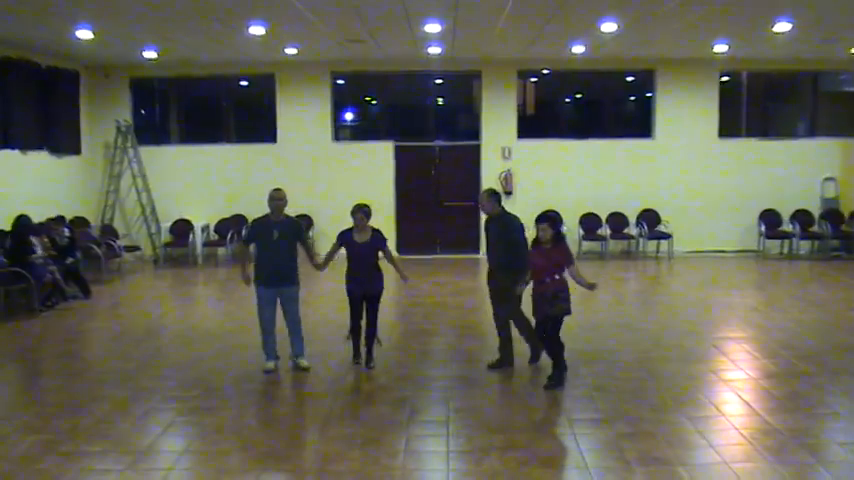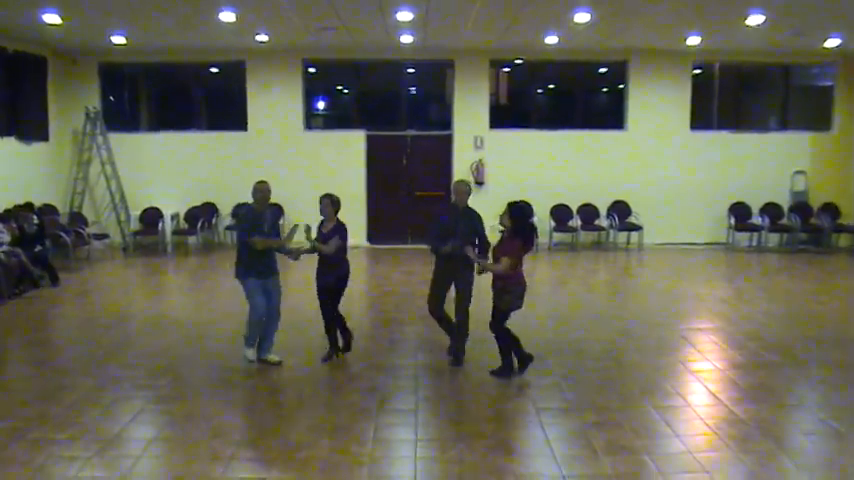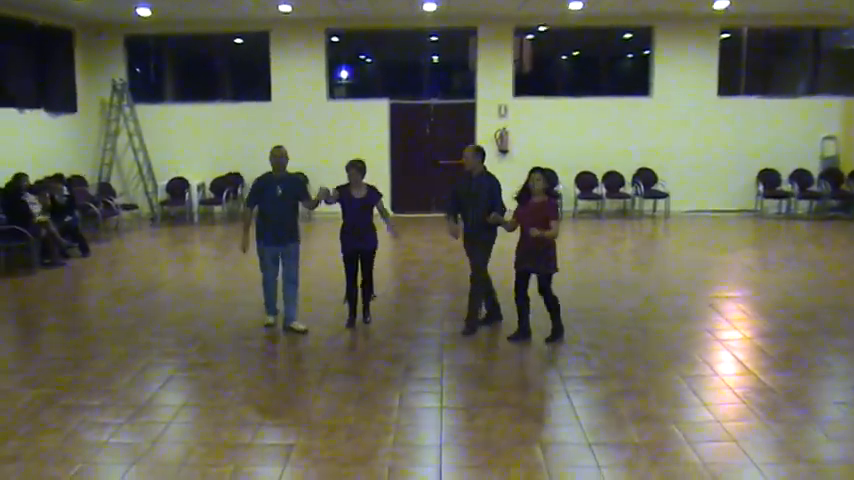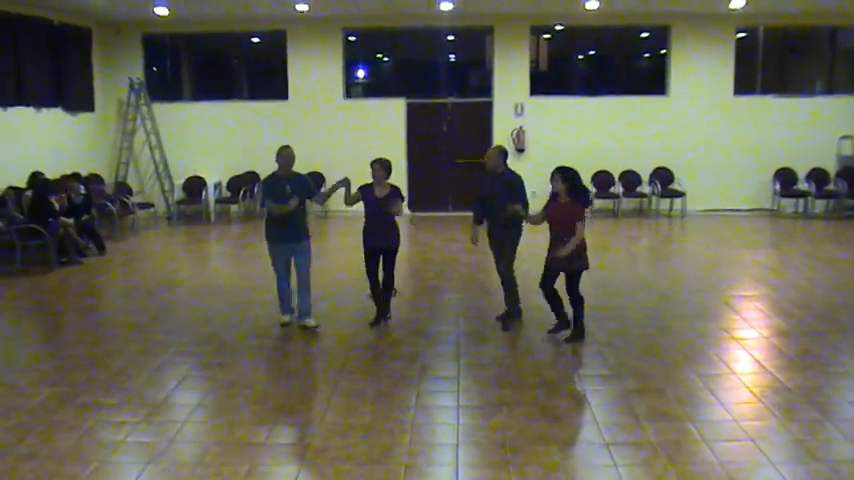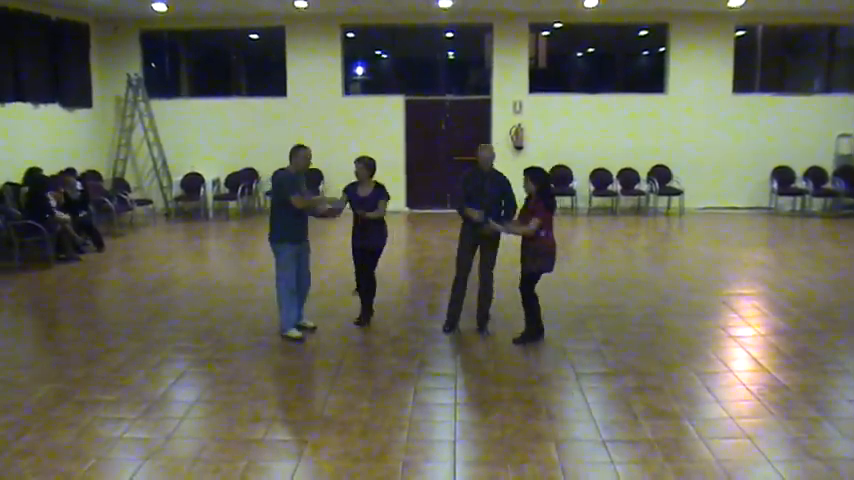
dt=1s
person 1, frame 1
left shoulder: (294, 225)
right shoulder: (258, 224)
left elbow: (306, 244)
right elbow: (244, 246)
left wrist: (314, 262)
right wrist: (244, 270)
left hip: (289, 280)
right hip: (264, 281)
left knee: (293, 319)
right knee: (267, 321)
left ankle: (298, 356)
right ankle: (271, 357)
person 1, frame 2
left shoulder: (272, 216)
right shoulder: (246, 217)
right elbow: (259, 244)
left wrist: (289, 252)
right wrist: (284, 241)
left hip: (270, 273)
right hip: (249, 273)
left knee: (274, 312)
right knee: (259, 309)
left ankle: (265, 351)
right ankle: (250, 344)
person 1, frame 3
left shoulder: (296, 181)
right shoulder: (261, 182)
left elbow: (308, 205)
right elbow: (249, 209)
left wrist: (318, 199)
right wrist: (246, 235)
left hip: (290, 239)
right hip: (267, 239)
left knee: (291, 279)
right knee: (269, 278)
left ankle: (290, 320)
right ankle: (271, 313)
person 1, frame 4
left shoulder: (301, 180)
right shoulder: (269, 182)
left elbow: (318, 199)
right elbow: (269, 207)
left wrist: (334, 188)
right wrist: (287, 207)
left hip: (301, 236)
right hip: (278, 238)
left knee: (304, 276)
right knee: (282, 277)
left ankle: (304, 316)
right ankle: (287, 312)
person 1, frame 5
left shoulder: (299, 179)
right shoulder: (283, 179)
left elbow: (308, 206)
right elbow: (299, 203)
left wrist: (324, 211)
right wrist: (324, 200)
left hip: (299, 239)
right hip: (284, 240)
left knee: (303, 281)
right knee: (287, 283)
left ankle: (297, 318)
right ankle: (287, 327)
person 2, frame 1
left shoulder: (512, 223)
right shoulder: (490, 222)
left elbow: (522, 252)
left wrist: (523, 278)
right wrist: (490, 273)
left hip: (511, 274)
right hip: (495, 274)
left knee: (514, 314)
right knee: (499, 315)
left ankle: (535, 347)
right ankle: (505, 357)
person 2, frame 2
left shoulder: (474, 217)
right shoulder: (444, 214)
left elbow: (483, 243)
right elbow: (435, 240)
left wrist: (482, 260)
right wrist: (443, 248)
left hip: (464, 268)
right hip: (443, 265)
left knee: (462, 309)
right knee: (434, 306)
left ankle: (458, 352)
right ankle: (455, 336)
person 2, frame 3
left shoulder: (491, 182)
right shoulder: (464, 180)
left elbow: (499, 208)
right elbow: (454, 204)
left wrist: (496, 217)
right wrist: (451, 221)
left hip: (485, 234)
right hip: (469, 232)
left knee: (477, 275)
right knee: (480, 274)
left ankle: (472, 321)
right ankle: (494, 312)
person 2, frame 4
left shoulder: (514, 180)
right shoulder: (489, 180)
left elbow: (523, 206)
right elbow: (480, 204)
left wrist: (517, 210)
right wrist: (475, 227)
left hip: (510, 231)
right hip: (494, 229)
left knee: (506, 270)
right knee: (502, 270)
left ankle: (513, 308)
right ankle: (512, 310)
person 2, frame 5
left shoulder: (500, 180)
right shoulder: (469, 178)
left elbow: (510, 206)
right elbow: (460, 204)
left wrist: (498, 224)
right wrist: (469, 212)
left hip: (490, 232)
right hip: (469, 229)
left knee: (486, 275)
right knee: (461, 273)
left ankle: (482, 320)
right ankle: (452, 319)
person 3, frame 1
left shoulder: (562, 249)
right shoulder: (535, 246)
left elbow: (574, 274)
left wrist: (587, 284)
right wrist: (524, 283)
left hip: (556, 295)
right hip: (539, 295)
left knee: (552, 334)
right knee: (541, 334)
left ankle: (558, 377)
right ankle: (560, 366)
person 3, frame 2
left shoulder: (515, 242)
right shoulder: (507, 237)
left elbow: (501, 268)
left wrist: (476, 259)
right wrist: (484, 263)
left hip: (511, 288)
right hip: (502, 287)
left knee: (497, 325)
right knee: (498, 325)
left ankle: (522, 356)
right ankle: (507, 365)
person 3, frame 3
left shoulder: (550, 204)
right shoulder: (523, 203)
left elbow: (555, 232)
right elbow: (512, 227)
left wrist: (540, 233)
right wrist: (500, 220)
left hip: (543, 252)
right hip: (524, 251)
left knee: (544, 291)
right knee: (520, 291)
left ankle: (557, 328)
right ankle: (523, 329)
person 3, frame 4
left shoulder: (576, 205)
right shoulder: (553, 201)
left elbow: (580, 232)
right elbow: (538, 219)
left wrist: (568, 248)
left hip: (573, 252)
right hip: (555, 250)
left knee: (572, 290)
right knee: (546, 285)
left ankle: (579, 329)
right ankle: (562, 320)
person 3, frame 5
left shoulder: (542, 203)
right shoulder: (530, 201)
left elbow: (530, 229)
right elbow: (519, 222)
left wrist: (501, 228)
right wrist: (505, 226)
left hip: (540, 250)
right hip: (533, 249)
left knee: (526, 288)
right knee: (527, 288)
left ankle: (532, 331)
right ankle: (536, 328)
person 4, frame 1
left shoulder: (377, 235)
right shoulder: (345, 235)
left elbow: (388, 256)
right elbow: (332, 253)
left wrist: (400, 272)
right wrist: (322, 266)
left hip: (373, 282)
right hip: (354, 282)
left knee: (371, 319)
right knee: (356, 318)
left ankle: (369, 354)
right ankle: (356, 351)
person 4, frame 2
left shoulder: (340, 228)
right shoulder: (322, 224)
left elbow: (329, 250)
right elbow: (318, 248)
left wrist: (311, 240)
right wrist: (302, 251)
left hip: (338, 273)
right hip: (323, 272)
left knee: (332, 310)
right knee: (325, 311)
left ankle: (346, 335)
right ankle: (333, 346)
person 4, frame 3
left shoulder: (372, 191)
right shoulder: (342, 190)
left elbow: (382, 210)
right elbow: (330, 199)
left wrist: (389, 224)
right wrist: (327, 198)
left hip: (368, 238)
right hip: (348, 239)
left knee: (367, 275)
right knee: (351, 277)
left ankle: (366, 310)
right ankle: (351, 314)
person 4, frame 4
left shoulder: (394, 191)
right shoulder: (365, 189)
left elbow: (398, 211)
right elbow: (348, 202)
left wrist: (395, 209)
right wrist: (347, 188)
left hip: (390, 237)
right hip: (371, 237)
left knee: (388, 273)
right knee: (372, 274)
left ankle: (386, 307)
right ankle: (379, 309)
person 4, frame 5
left shoulder: (379, 189)
right shoulder: (351, 188)
left elbow: (381, 212)
left wrist: (366, 214)
left hip: (376, 235)
right hip: (359, 234)
left knee: (368, 272)
right knee: (359, 272)
left ankle: (367, 311)
right ankle: (365, 308)
